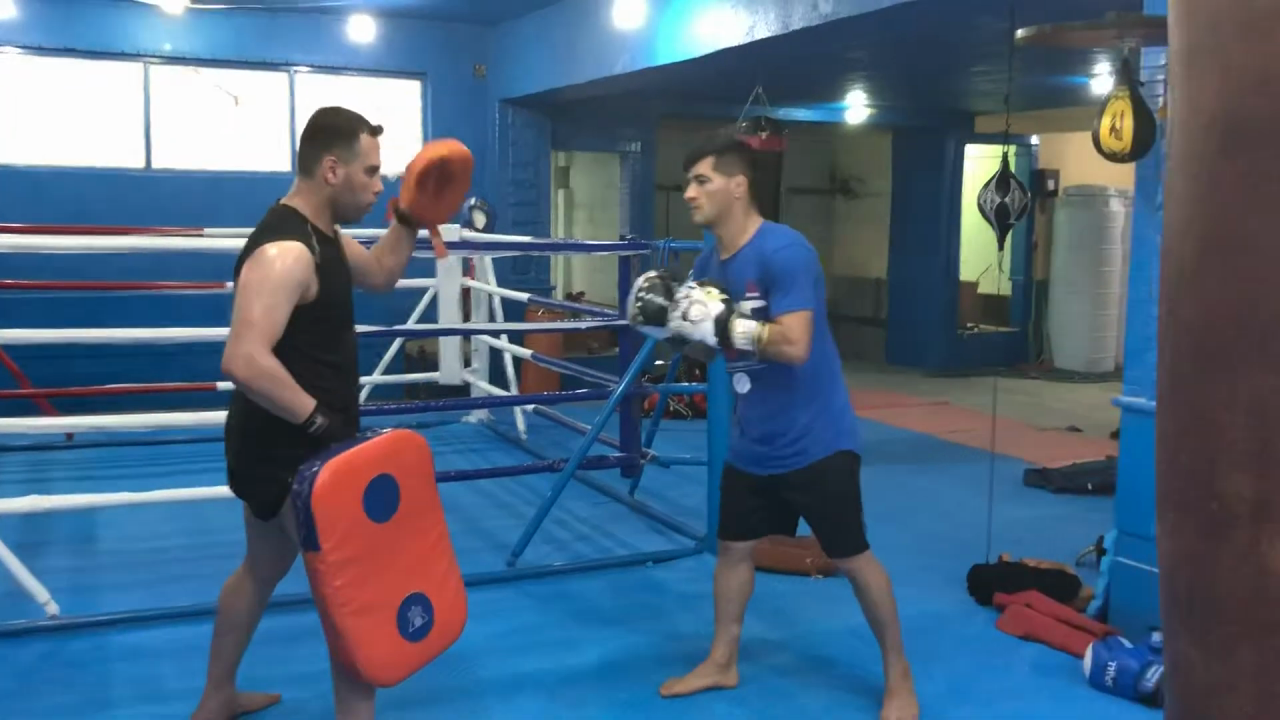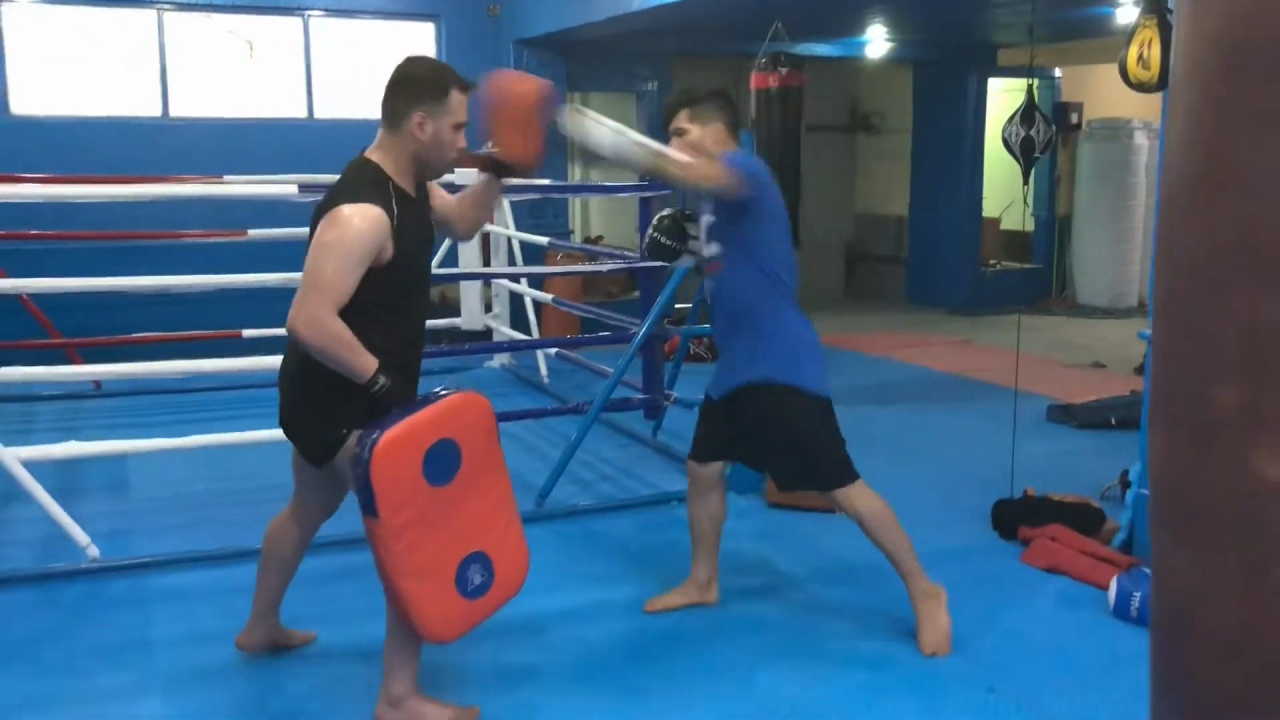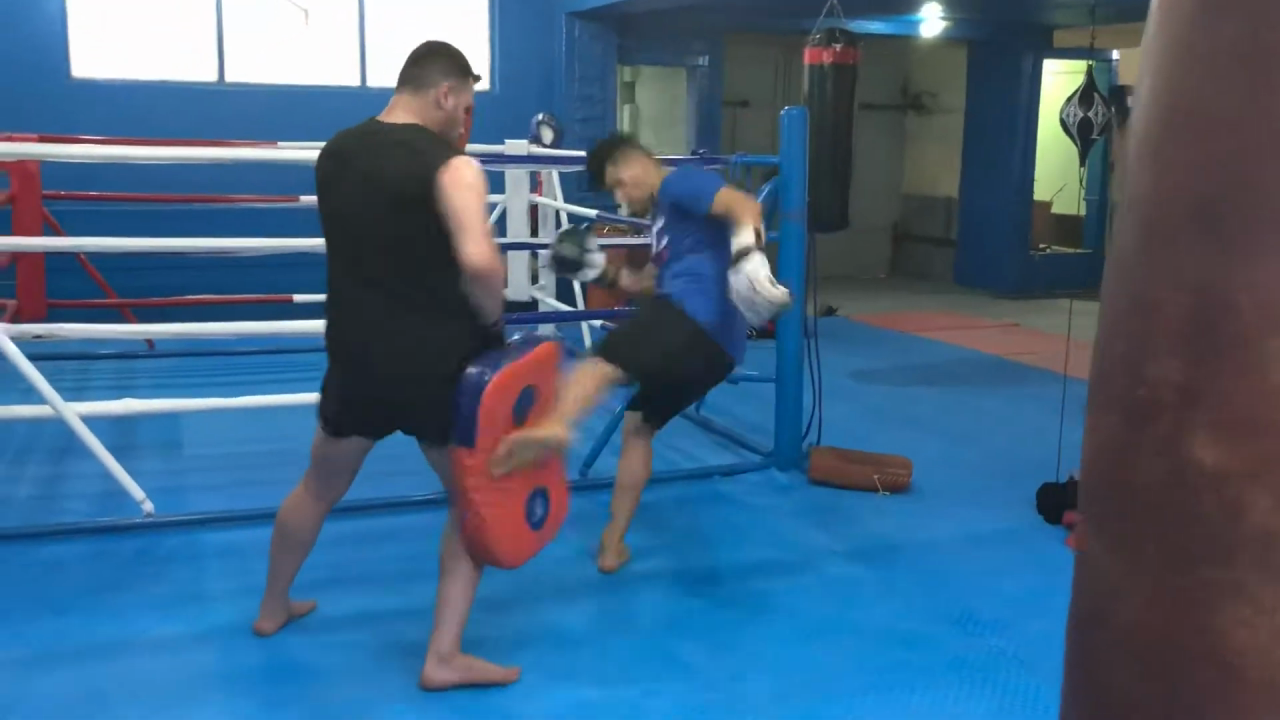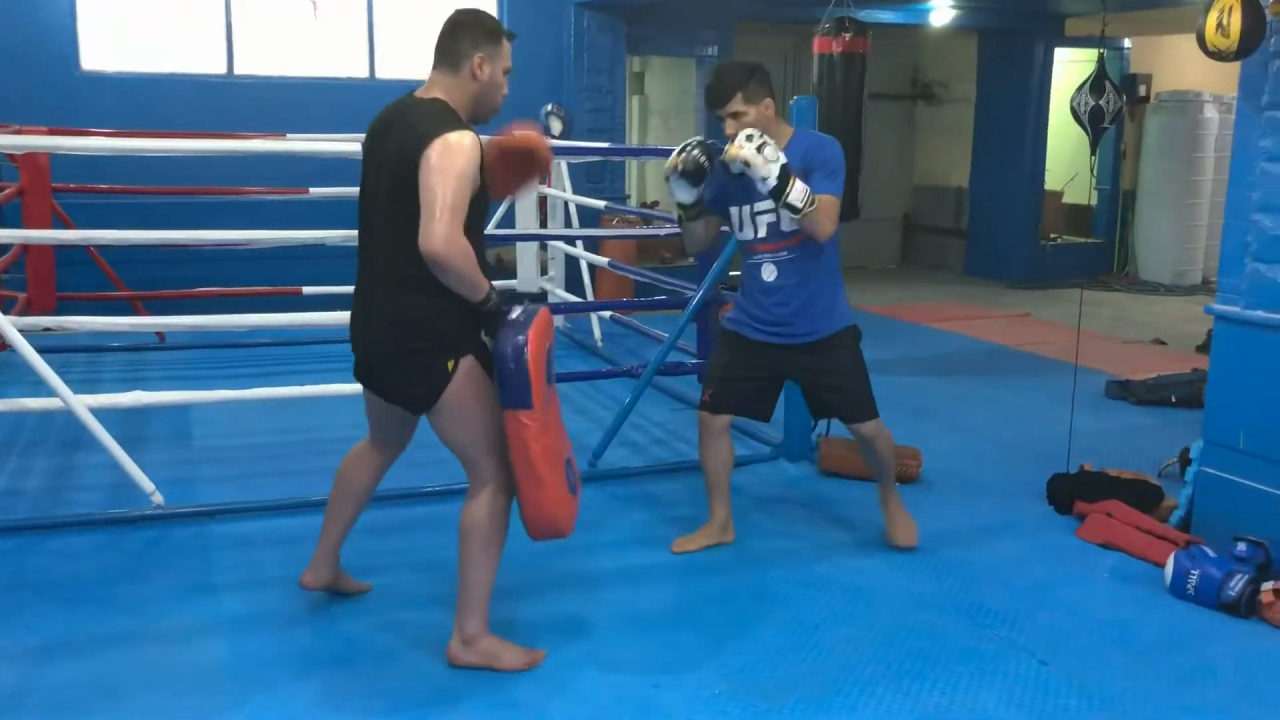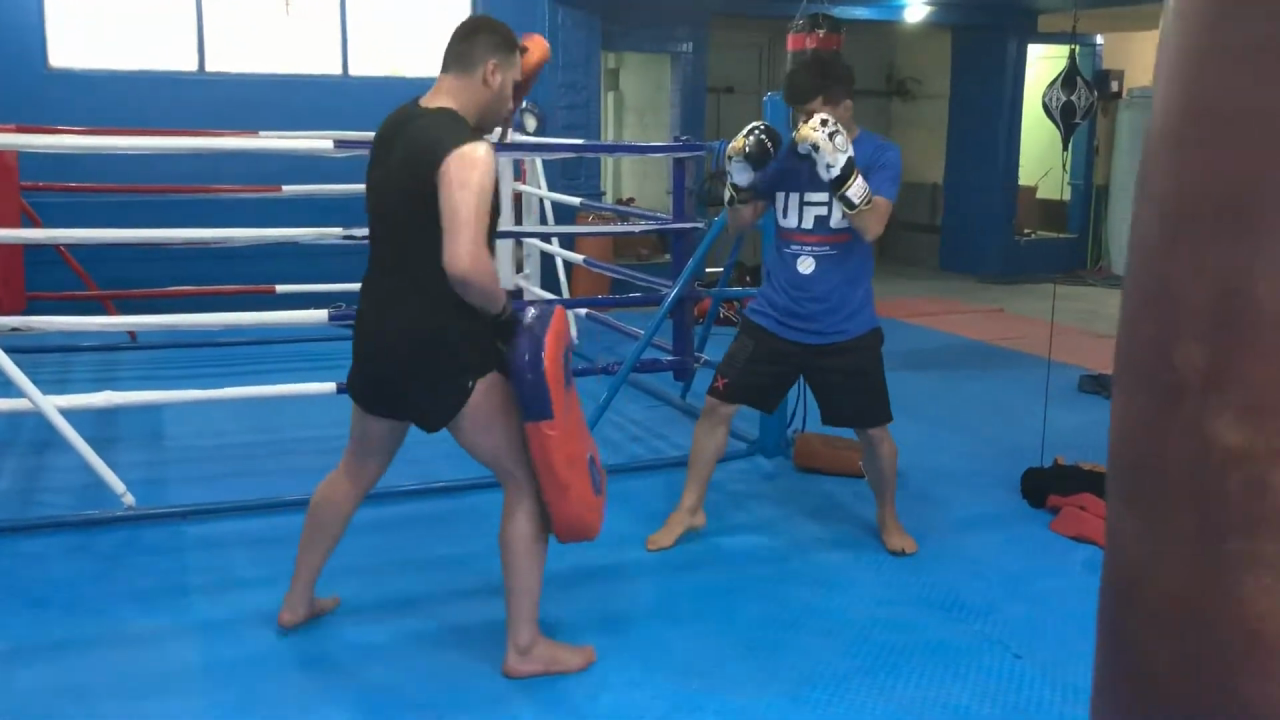
dt=1s
person 1, frame 1
left shoulder: (317, 234)
right shoulder: (285, 251)
left elbow: (380, 273)
right elbow: (244, 361)
left wrist: (410, 217)
right wrist: (320, 422)
left hip: (280, 447)
right hip: (292, 451)
left knee: (263, 569)
person 1, frame 2
left shoulder: (392, 178)
right shoulder: (360, 211)
left elbow: (459, 222)
right elbow: (307, 321)
left wrist: (497, 170)
right wrist: (380, 383)
left hip: (323, 393)
right hip: (347, 401)
left knee: (308, 508)
left ankle: (261, 624)
person 1, frame 3
left shoulder: (335, 151)
right shoulder: (454, 166)
right elbow: (480, 261)
right wrist: (489, 322)
left hip: (354, 361)
right hip: (436, 362)
left knee: (318, 489)
left ankle: (272, 607)
right ankle: (444, 656)
person 1, frame 4
left shoulder: (391, 119)
right shoulder: (456, 139)
right elbow: (440, 245)
right wrist: (489, 297)
left hip: (377, 319)
right hip: (433, 332)
left knee: (382, 444)
right knee: (493, 473)
left ankle: (323, 565)
right ankle: (471, 637)
person 1, frame 5
left shoulder: (397, 127)
right shoulder: (468, 152)
right elbow: (463, 265)
right wrist: (503, 310)
left hip: (380, 336)
right hip: (447, 345)
left knee: (358, 470)
right knee: (526, 480)
left ankle: (297, 600)
right ankle: (526, 646)
person 2, frame 1
left shoulder: (784, 250)
right shoulder: (708, 263)
left elbow: (794, 346)
left wrist: (719, 320)
right wrist: (676, 325)
left hip: (818, 439)
right hip: (755, 441)
left knee: (851, 557)
right knee: (734, 545)
right ankle: (722, 661)
person 2, frame 2
left shoulder: (748, 171)
right shoulder: (718, 206)
left elbow: (705, 174)
left wrist: (617, 143)
right wrist: (679, 244)
left hip: (783, 368)
right hip: (739, 368)
left knee: (838, 486)
right knee: (702, 470)
left ankle: (924, 593)
right ankle: (701, 582)
person 2, frame 3
left shoulder: (683, 184)
right shoulder: (664, 217)
left elbow: (745, 207)
right elbow: (644, 283)
left wrist: (749, 259)
right wrist: (594, 267)
left hip: (686, 316)
right hip: (714, 339)
left knee: (600, 368)
right knee: (639, 425)
left ankle: (553, 431)
right ankle: (613, 543)
person 2, frame 4
left shoulder: (820, 150)
right shoulder: (727, 166)
left elbow: (823, 227)
right elbow: (697, 244)
left wrist: (775, 173)
right wrist: (686, 196)
left hip: (822, 327)
right hip: (751, 327)
left knee: (865, 425)
right knee: (712, 419)
left ankle: (893, 506)
right ankle: (718, 522)
person 2, frame 5
left shoulder: (880, 154)
right shoulder: (784, 151)
left elbow: (871, 227)
right elbow: (739, 225)
left wrist: (837, 164)
right wrist: (740, 175)
left hip: (845, 329)
right hip: (773, 320)
left knee: (873, 429)
right knee: (717, 405)
left ankle: (888, 518)
right ankle: (689, 510)
